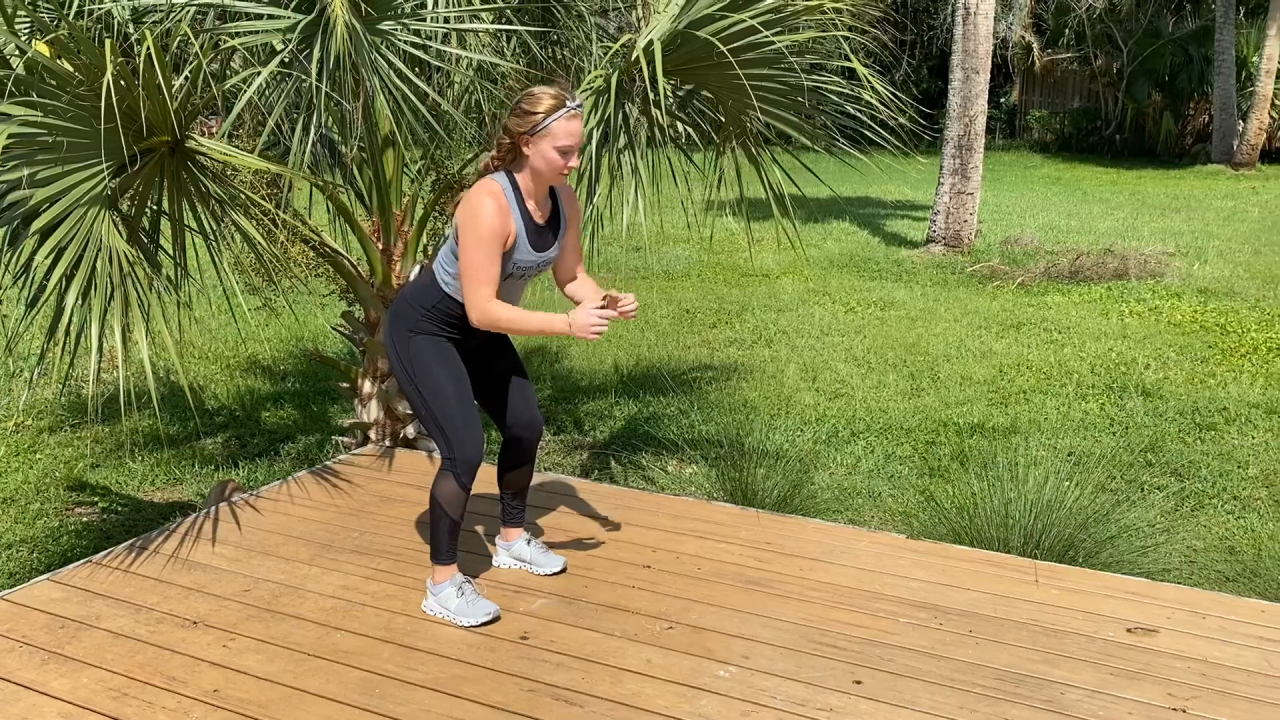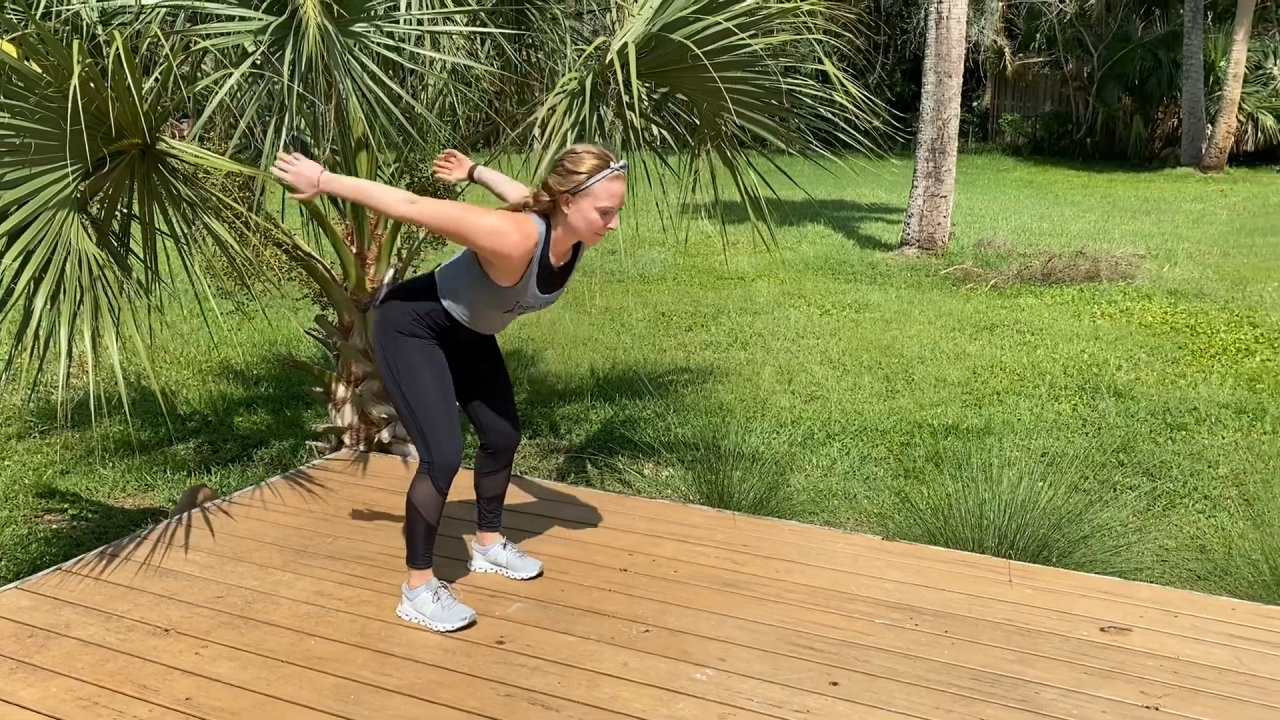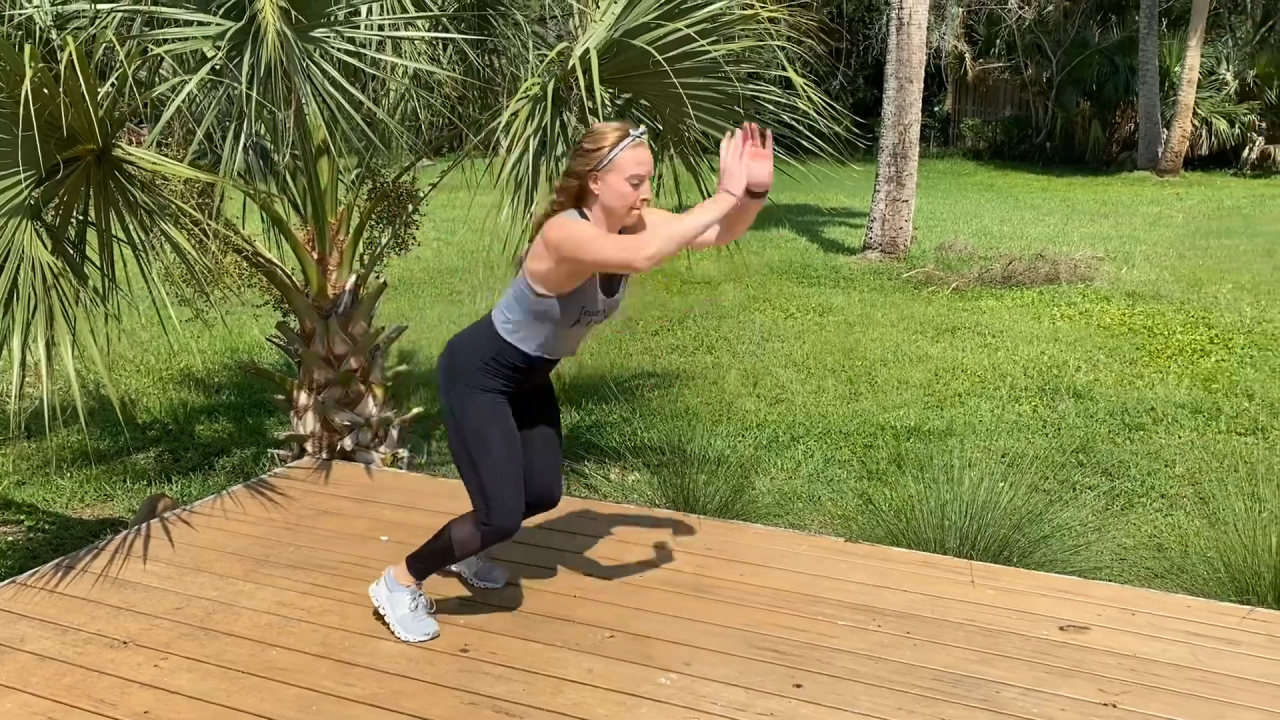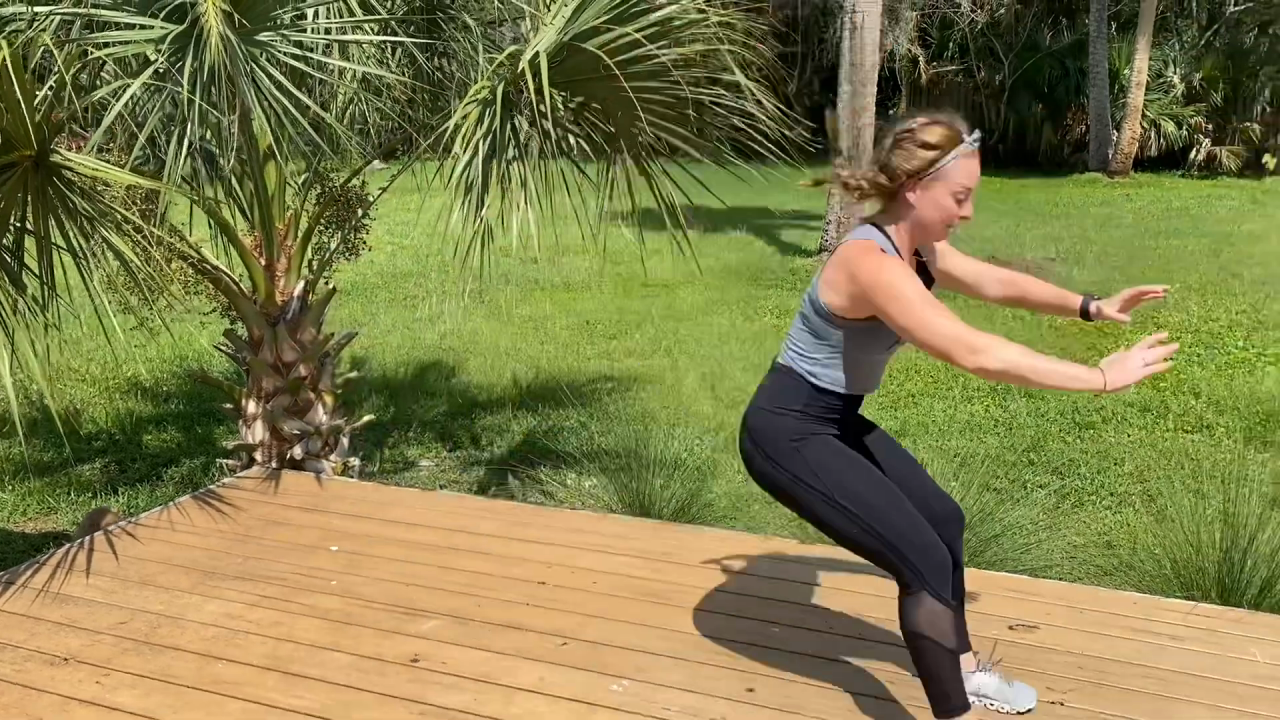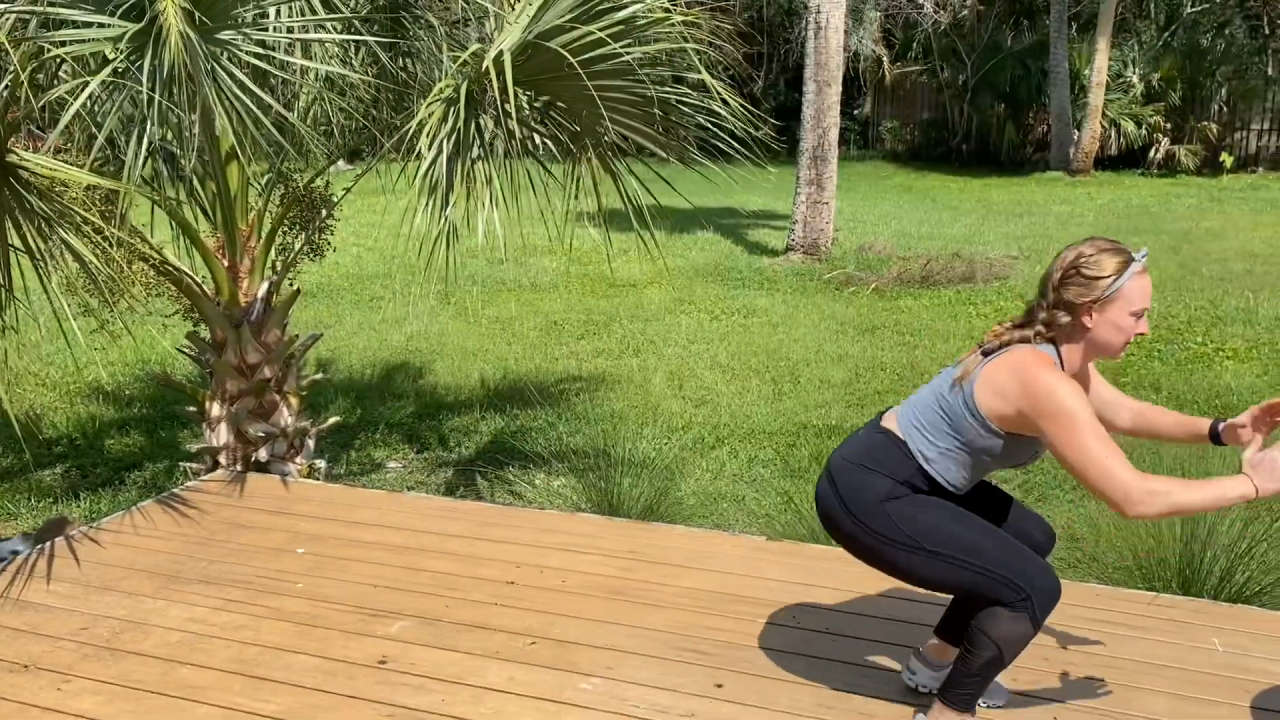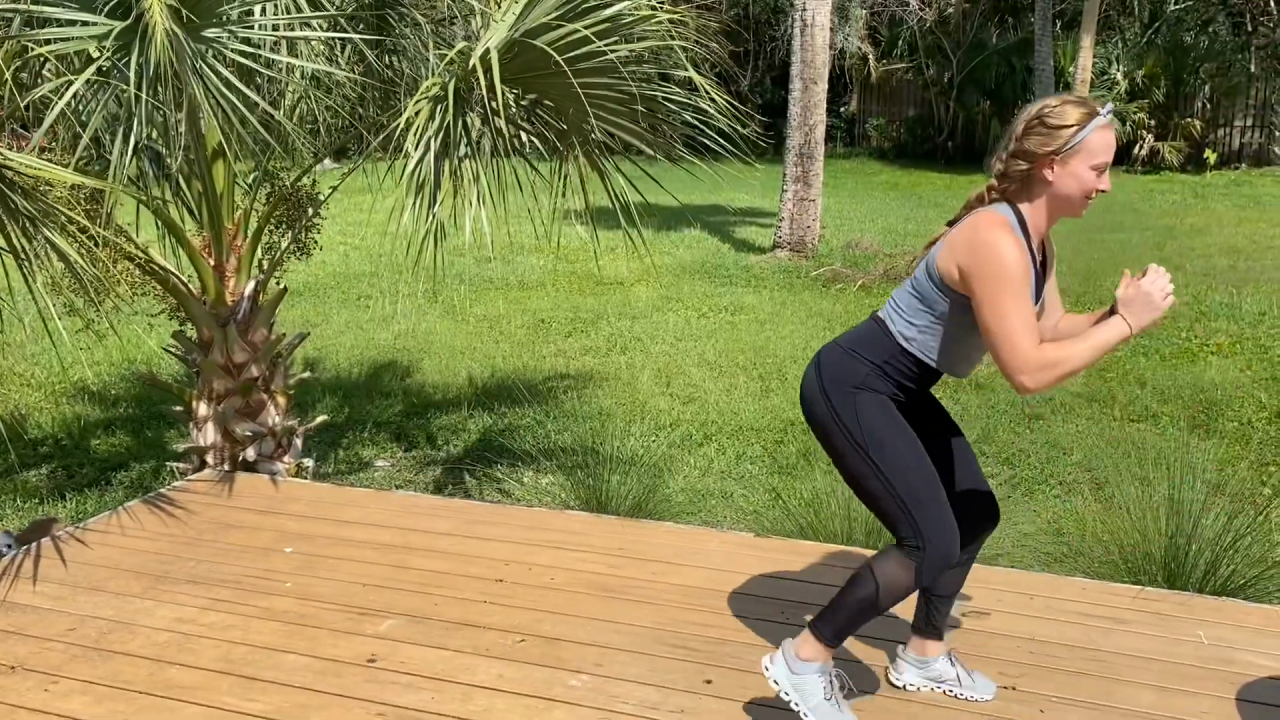
dt=0.5s
person 1, frame 1
left shoulder: (564, 201)
right shoulder: (488, 204)
left elbow: (572, 277)
right elbow: (483, 309)
left wrist: (605, 302)
right wrist: (567, 324)
left hip: (475, 329)
right hip: (422, 327)
left knee: (526, 426)
right knee: (465, 448)
left ankle: (512, 539)
right ankle: (443, 583)
person 1, frame 2
left shoulder: (574, 234)
right shoulder: (516, 239)
left elbow: (525, 196)
right elbow: (410, 206)
left wrist: (474, 172)
right wrist: (324, 181)
left hip: (467, 329)
right hip: (411, 326)
left knee: (503, 435)
right knee: (442, 455)
left ankle: (488, 543)
right ankle: (417, 586)
person 1, frame 3
left shoulder: (631, 227)
right shoulder: (566, 235)
left elbow: (720, 232)
right elbow: (642, 257)
left wrist: (753, 191)
right wrist: (724, 196)
left hip: (527, 377)
right hip: (477, 378)
left knee: (542, 495)
right knee: (500, 517)
left ankle: (467, 551)
right ankle: (399, 584)
person 1, frame 4
left shoulder: (915, 245)
right shoulder: (870, 263)
left elbow: (1000, 283)
right elbow: (974, 354)
left wrist: (1090, 307)
right wrist: (1096, 376)
left hip: (829, 422)
right hip: (786, 433)
left knee: (942, 526)
right knee: (925, 556)
left ankle: (958, 662)
person 1, frame 5
left shoulder: (1054, 354)
right shoulder: (1042, 382)
left elbow: (1126, 414)
right elbow: (1134, 497)
left wrist: (1219, 430)
left hip: (903, 479)
right hip: (866, 495)
left knee: (1032, 540)
right knee: (1033, 588)
left ankle: (933, 661)
person 1, frame 6
left shoulder: (1030, 231)
right shoulder: (995, 241)
left elbow: (1052, 333)
right elbow: (1028, 372)
left wrist: (1117, 312)
right wrist: (1128, 323)
left hip: (895, 387)
right hip: (850, 385)
left knee: (976, 512)
right knee: (931, 546)
left ankle: (921, 655)
right ankle: (802, 659)
